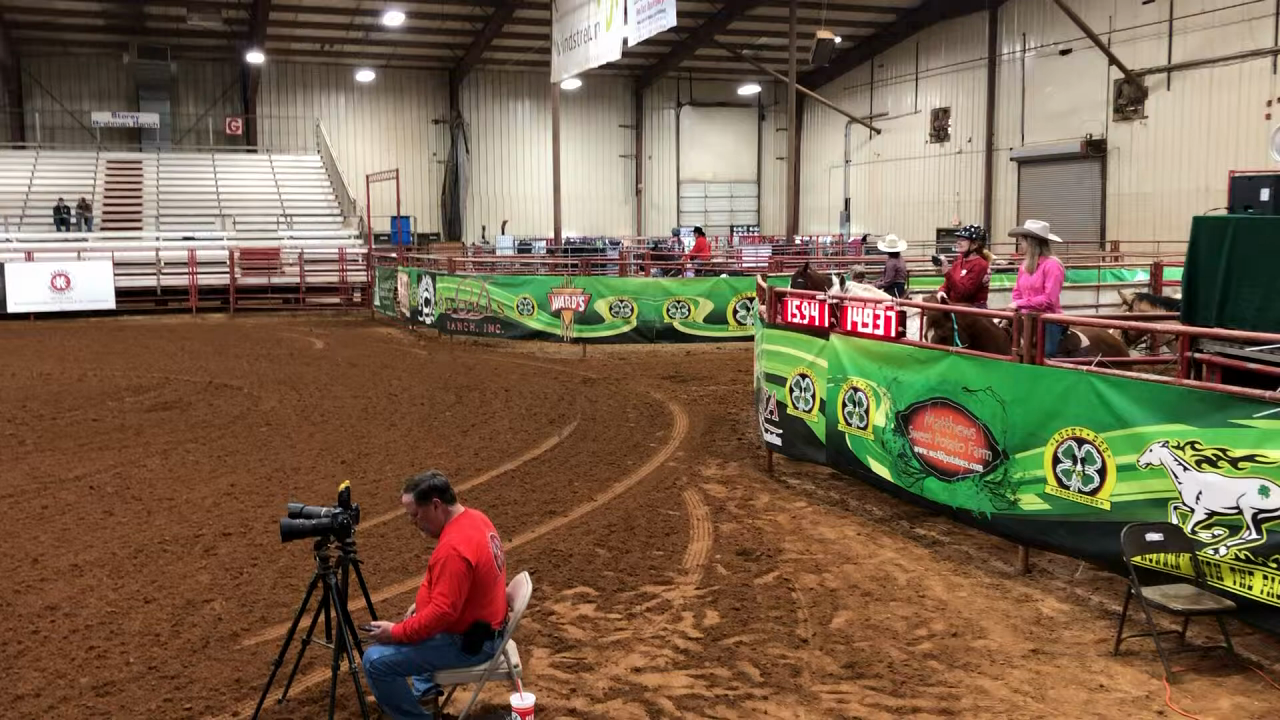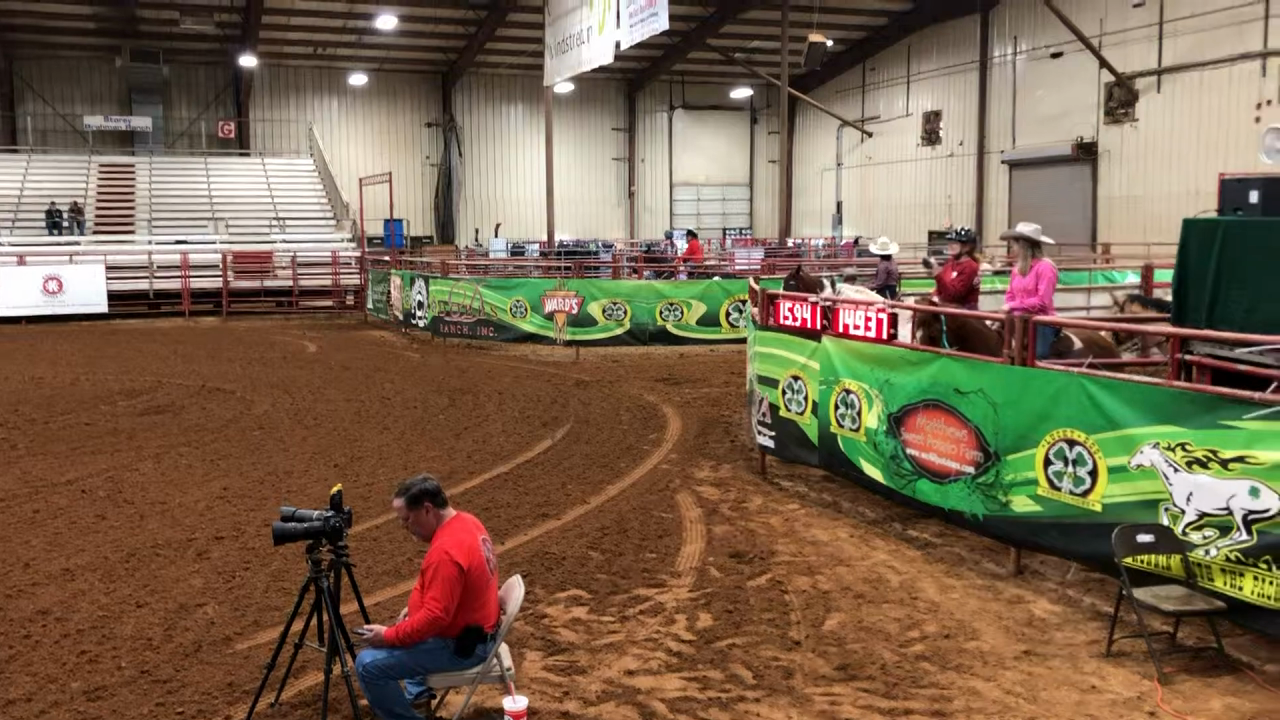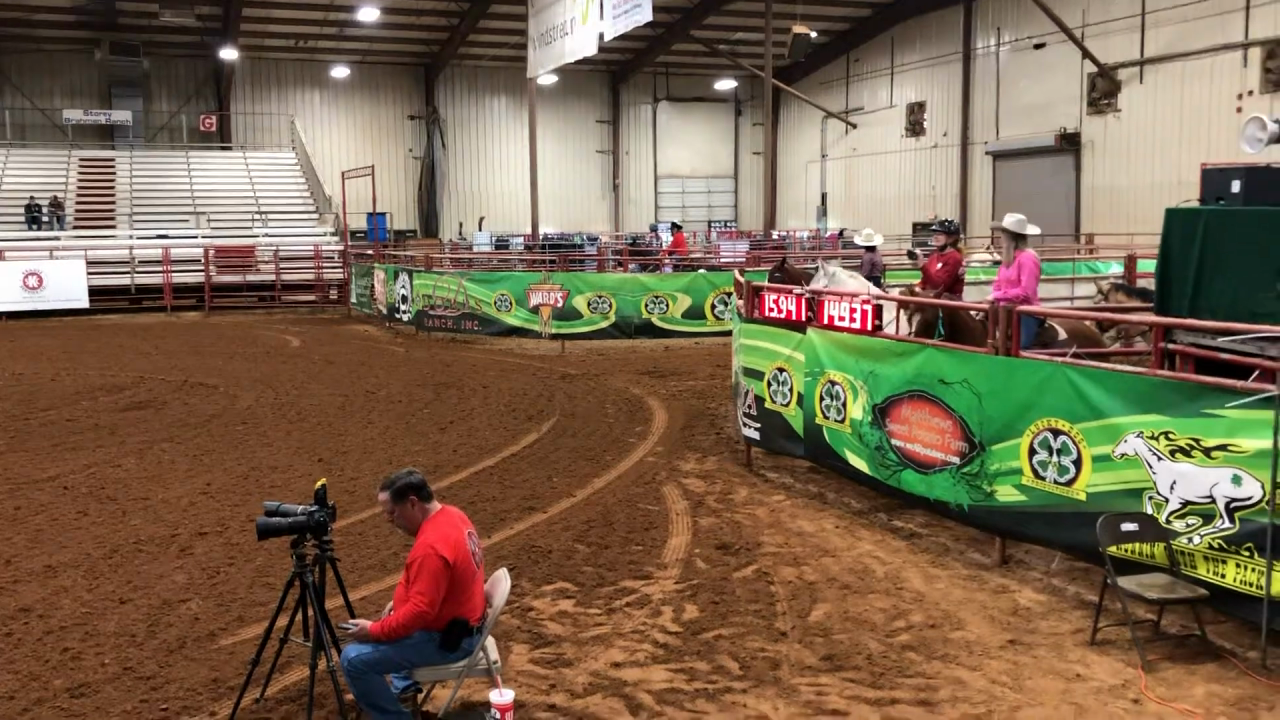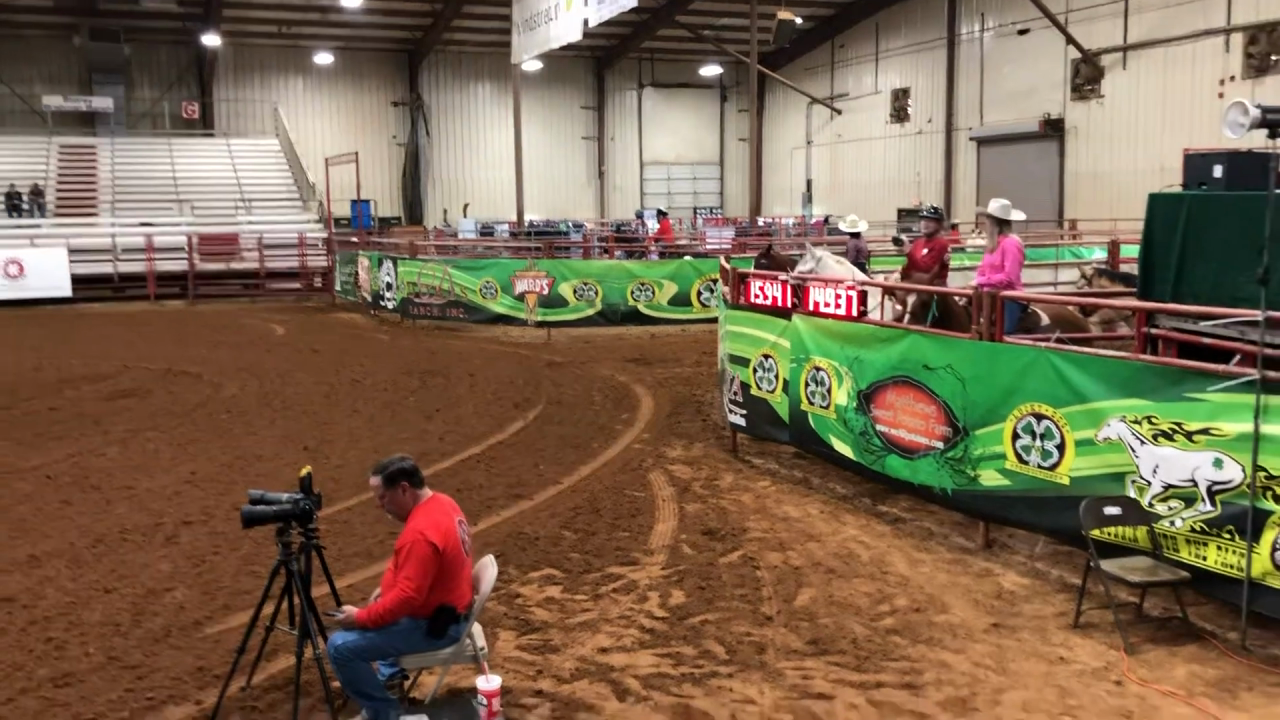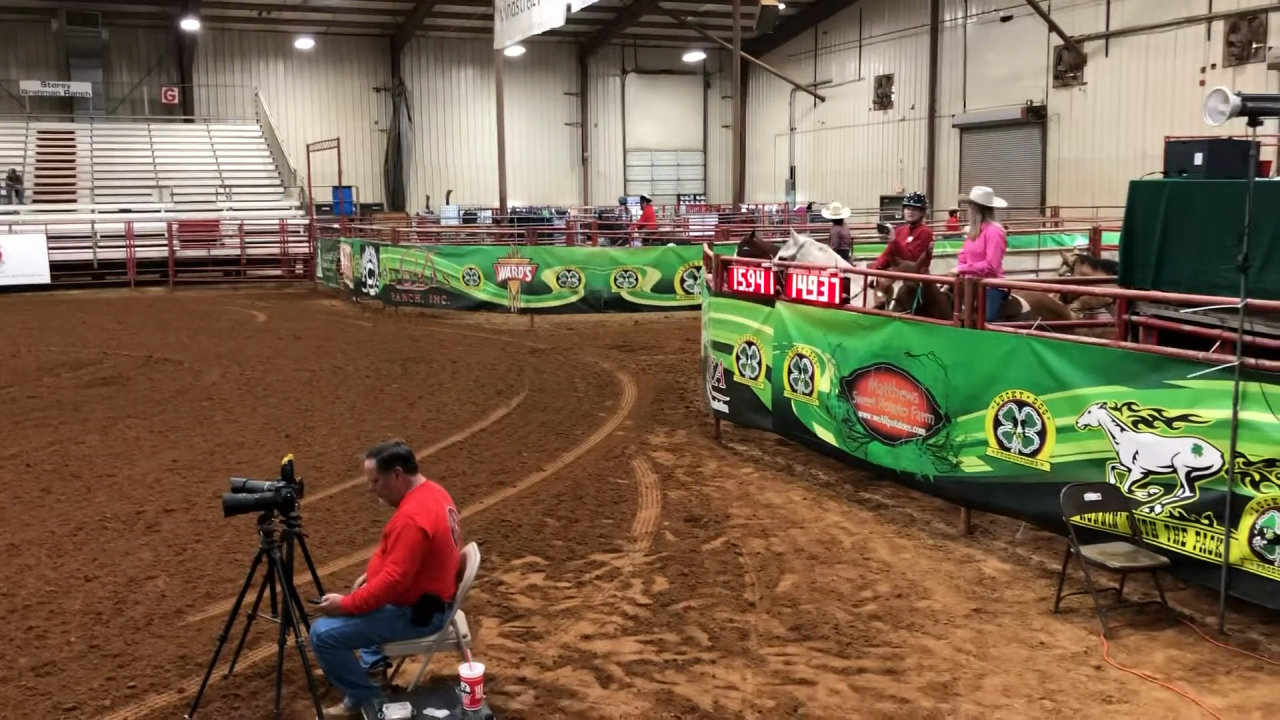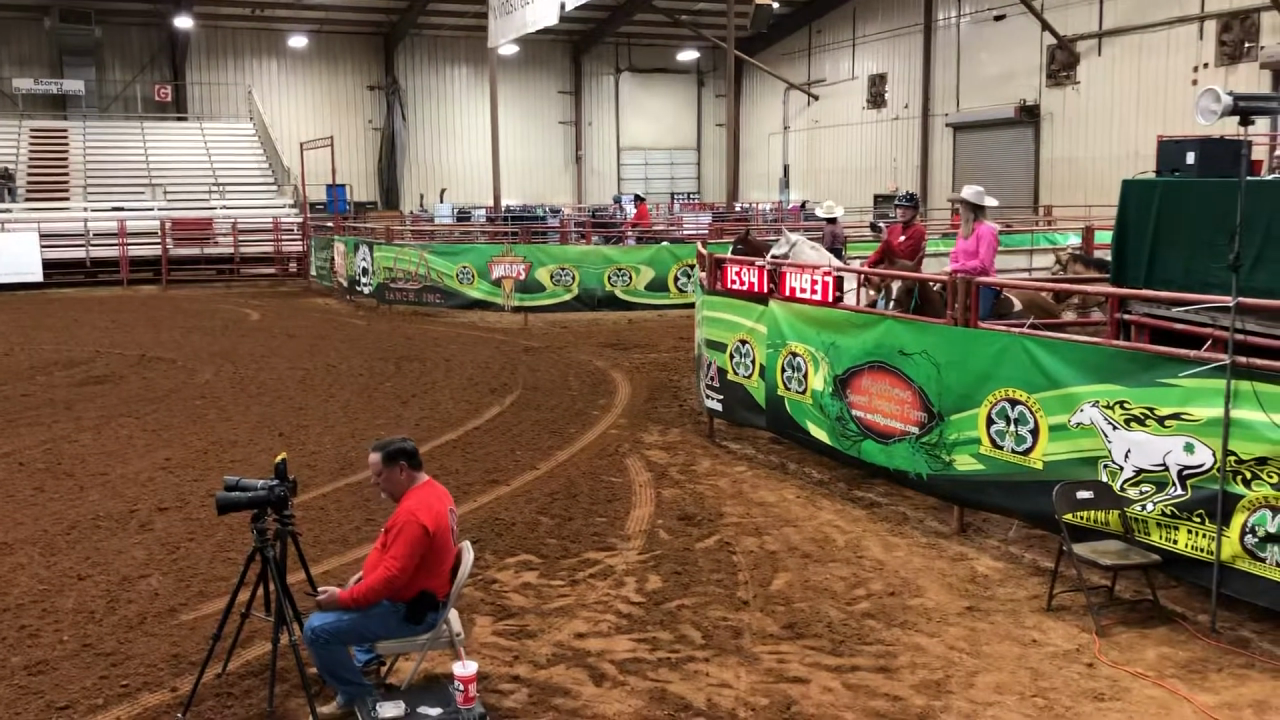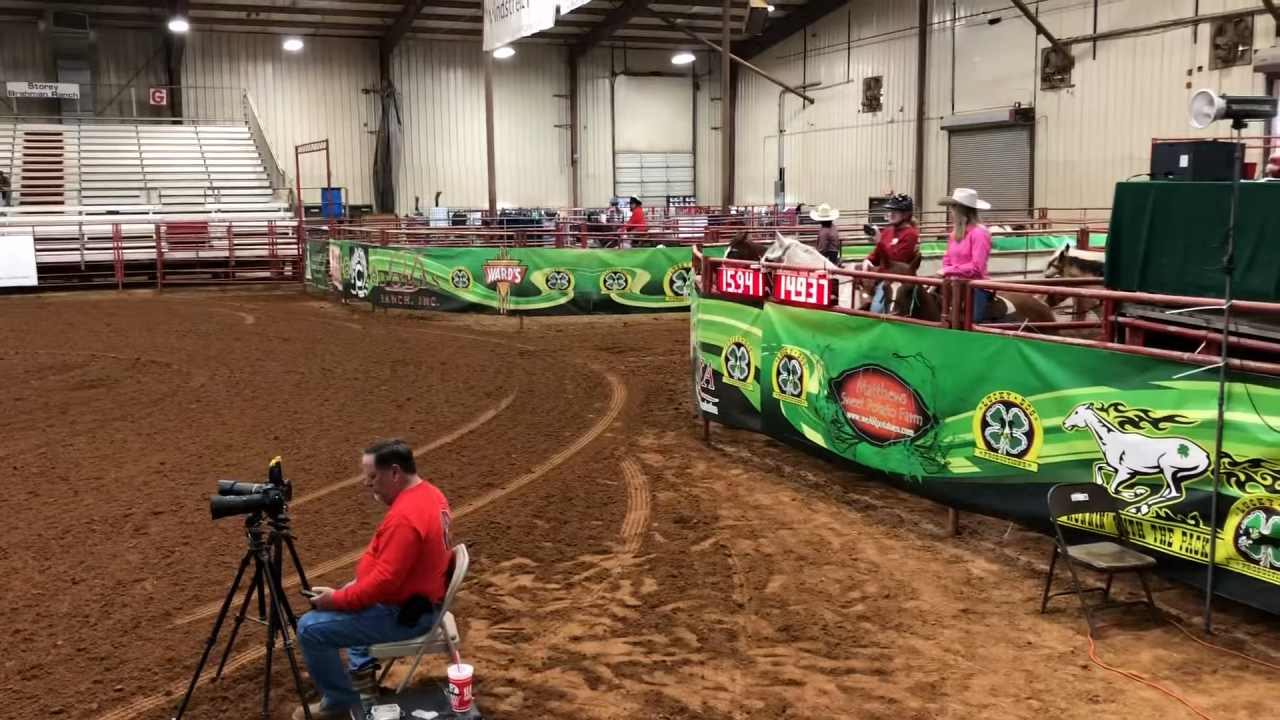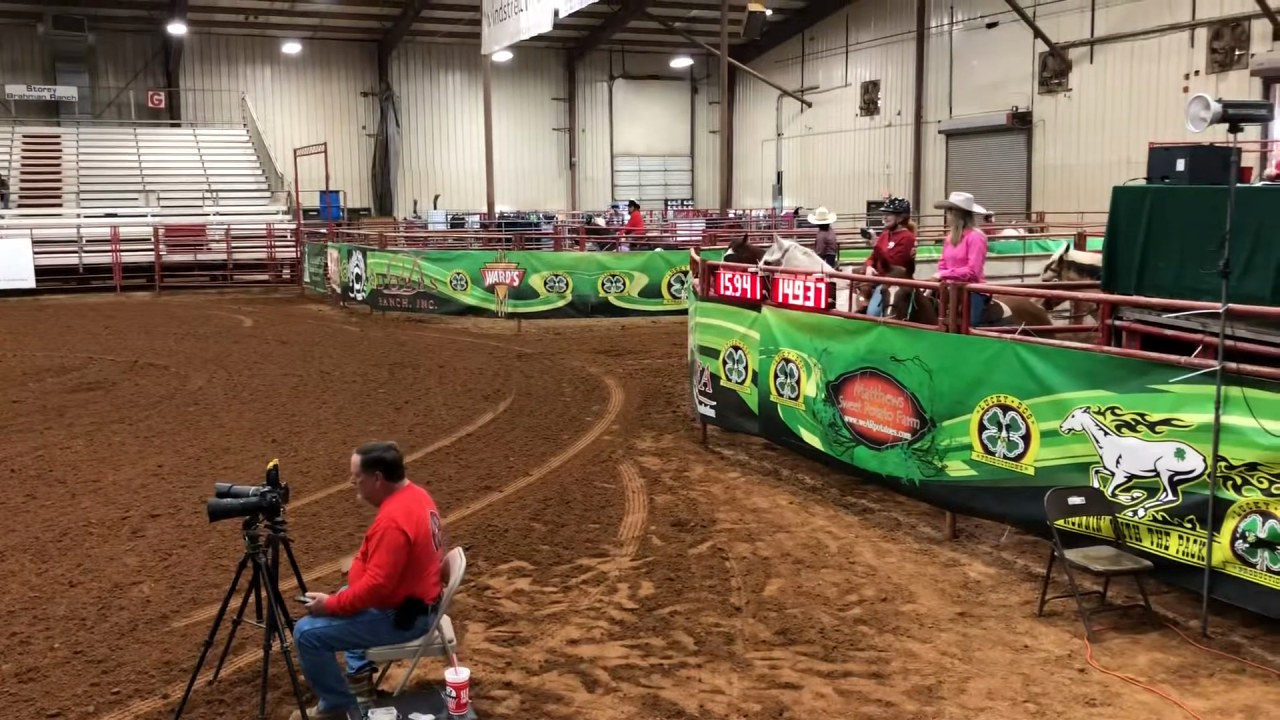
dt=0.3s
person 1, frame 1
left shoulder: (454, 547)
right shoulder: (475, 518)
left elbow: (442, 612)
left wrist: (395, 632)
right wrist: (423, 602)
left hip: (468, 641)
right hip: (481, 625)
left knee: (376, 660)
right knee: (414, 622)
right ankle: (425, 686)
person 1, frame 2
left shoulder: (446, 551)
right shoulder: (467, 522)
left elbow: (435, 617)
left wrist: (388, 636)
right wrist: (416, 606)
left hip: (461, 645)
right hip: (473, 628)
left knee: (368, 664)
right knee: (406, 627)
right ankle: (417, 690)
person 1, frame 3
left shoulder: (432, 546)
right shoulder: (452, 515)
left elbow: (420, 611)
left wrist: (374, 630)
right wrist: (401, 600)
left hip: (447, 638)
right hip: (460, 623)
left knee: (354, 659)
right knee: (392, 620)
right ankle: (404, 685)
person 1, frame 4
left shoulder: (421, 532)
right shoulder: (443, 503)
left elbow: (407, 597)
left wrist: (361, 617)
right wrist: (388, 588)
left hip: (433, 625)
right hip: (447, 610)
left knee: (340, 646)
right knee: (378, 609)
right ankle: (390, 673)
person 1, frame 5
left shoulder: (412, 517)
right shoulder: (434, 492)
left elbow: (392, 582)
left wrist: (345, 604)
right wrist: (372, 575)
left hip: (418, 613)
right hip: (428, 598)
left knee: (323, 633)
right knee: (363, 597)
right ankle: (373, 663)
person 1, frame 6
left shoulder: (413, 513)
right shoulder: (434, 492)
left elbow: (391, 577)
left wrist: (342, 598)
right wrist: (368, 572)
left hip: (410, 611)
right hip: (423, 597)
left knee: (317, 628)
right knee: (357, 594)
left ankle: (358, 696)
right ankle: (366, 662)
person 1, frame 7
left shoulder: (404, 517)
right shoulder: (430, 494)
left elbow: (384, 581)
left wrist: (336, 599)
right wrist: (355, 587)
left hip: (405, 613)
right hip: (419, 600)
left knee: (311, 628)
right knee: (350, 597)
right ankle: (362, 668)
person 1, frame 8
left shoulder: (392, 520)
right shoulder: (416, 495)
left elbow: (376, 586)
left wrist: (330, 604)
right wrist: (359, 565)
left hip: (401, 616)
right hip: (414, 602)
left knee: (307, 632)
right knee: (346, 595)
right ankle: (359, 673)
